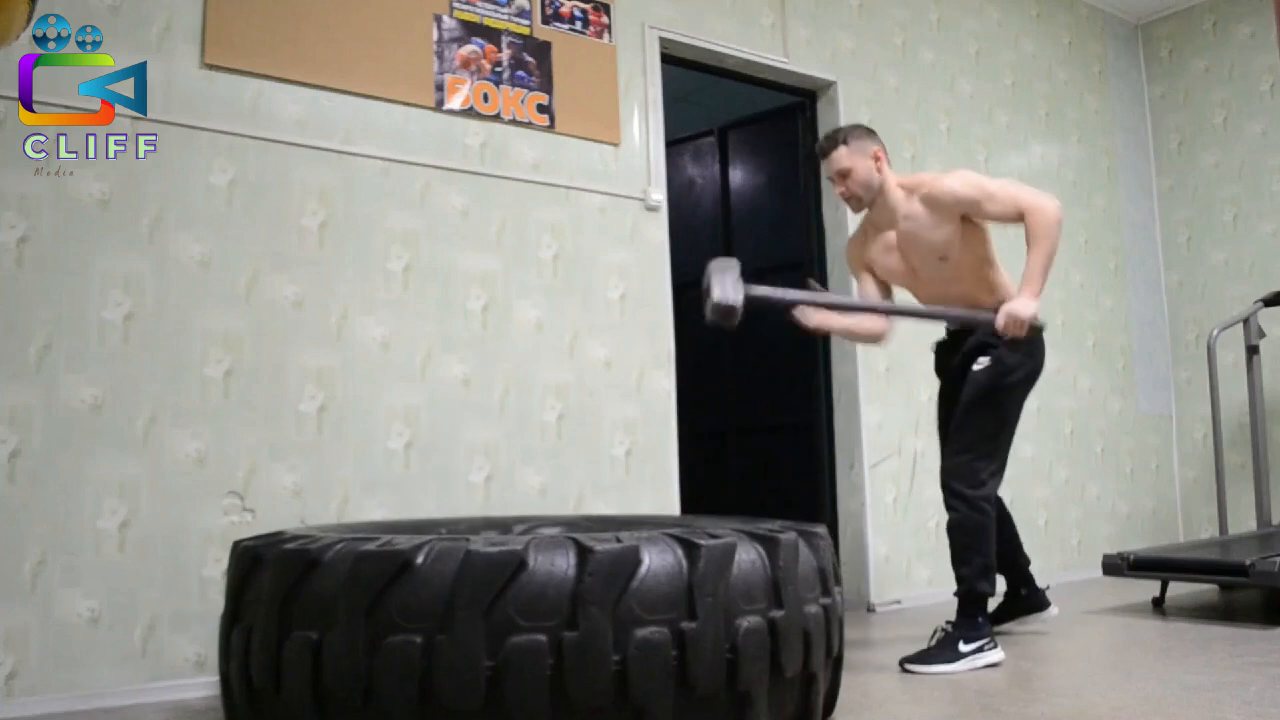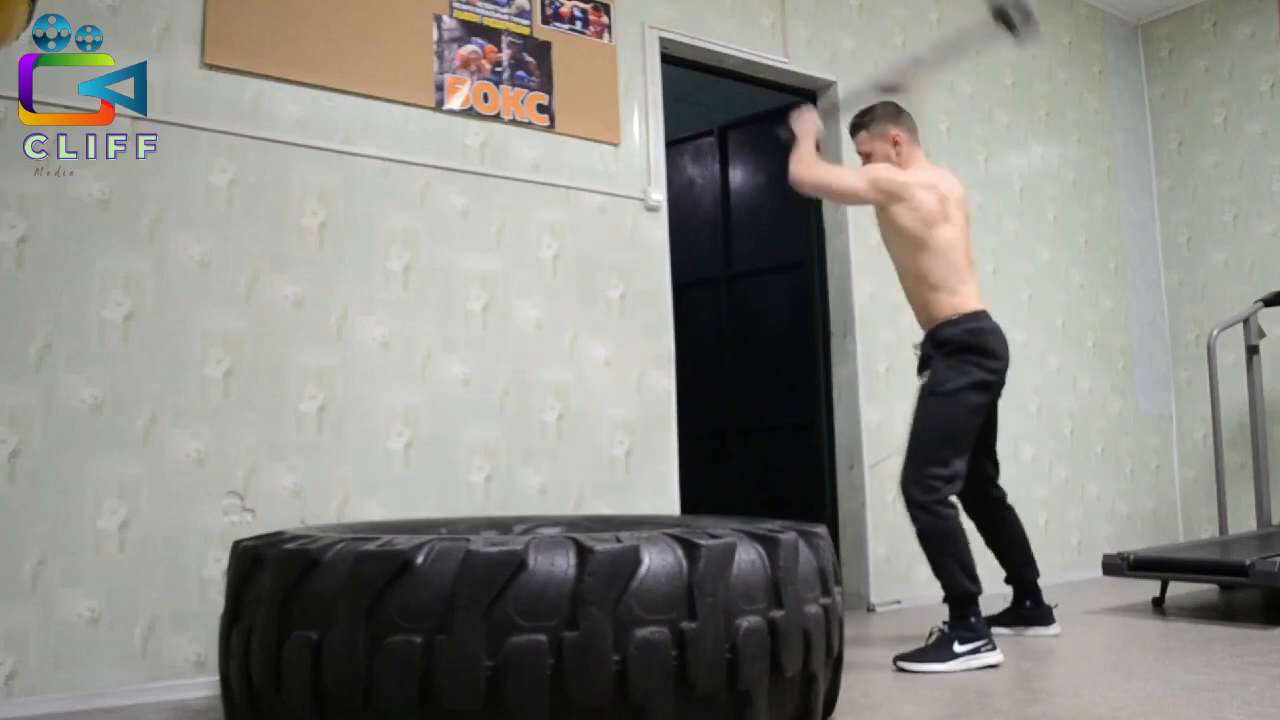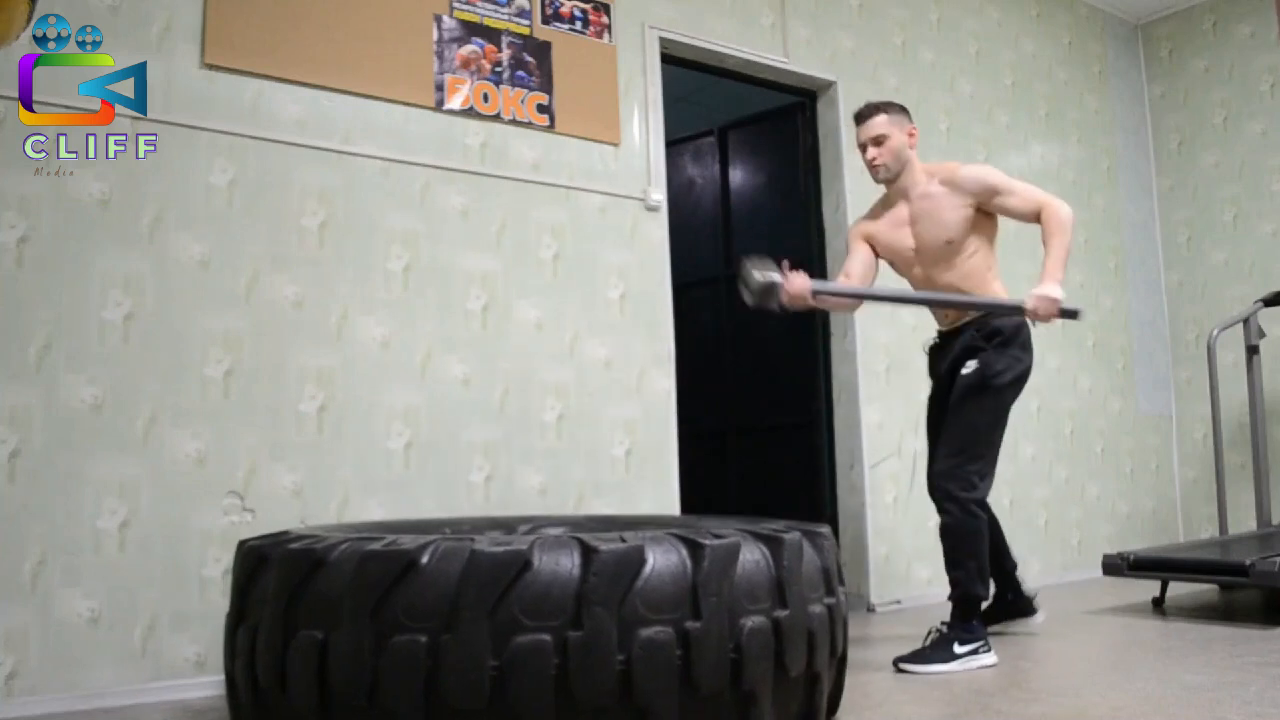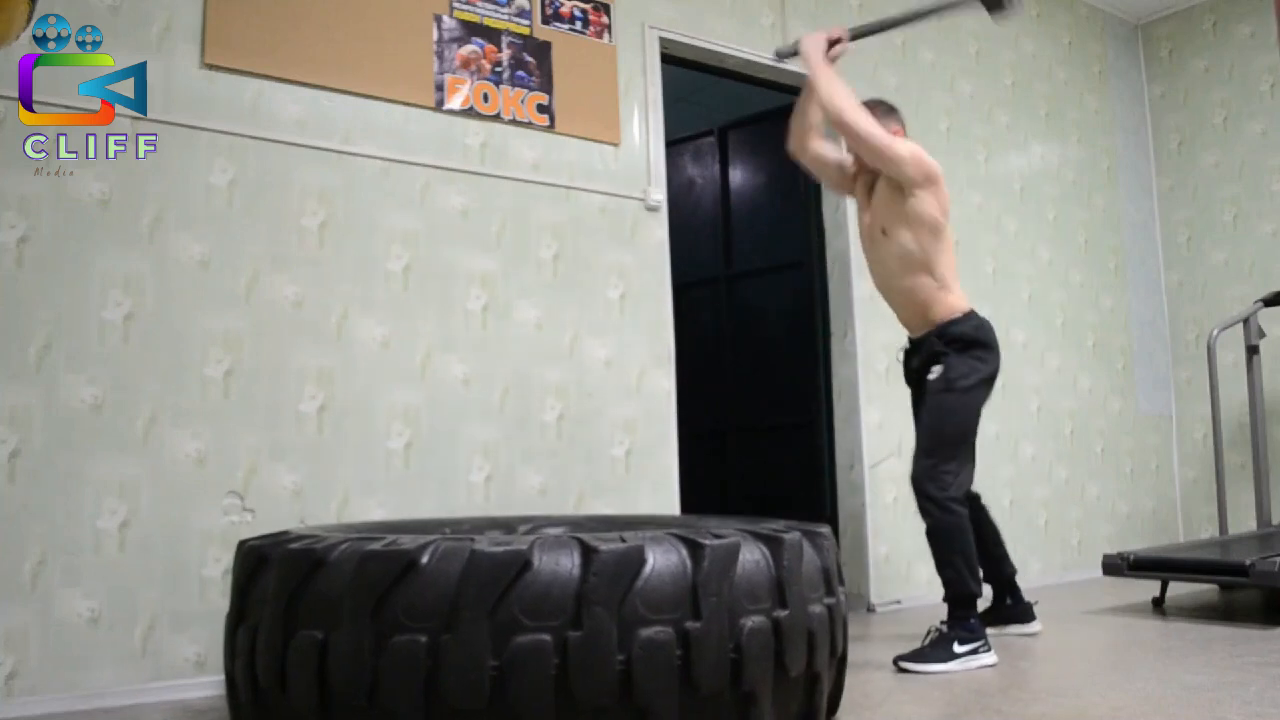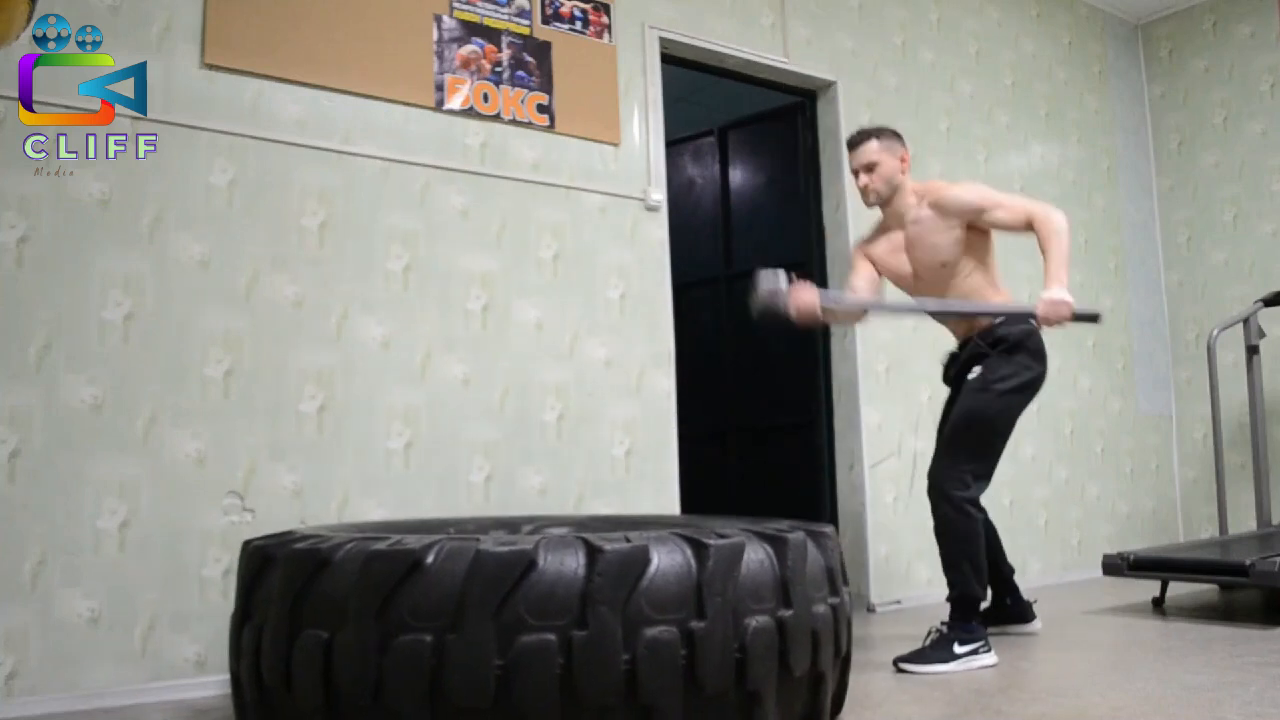
dt=1s
person 1, frame 1
left shoulder: (942, 192)
right shoulder: (862, 248)
left elbow: (1044, 208)
right elbow: (877, 325)
left wrist: (1028, 296)
right wrist: (828, 321)
left hip: (1007, 340)
right hip: (960, 348)
left knee: (966, 478)
right knee: (965, 479)
left ankle: (972, 632)
right ankle: (1024, 592)
person 1, frame 2
left shoulder: (896, 182)
right shoulder: (941, 182)
left elbow: (803, 176)
left wrist: (806, 134)
left hip: (960, 347)
right hip: (979, 342)
left knee: (925, 486)
right knee: (978, 485)
left ankle: (968, 632)
right ankle: (1031, 604)
person 1, frame 3
left shoulder: (962, 181)
right shoulder: (869, 228)
left elbow: (1056, 210)
right elbow: (849, 291)
left wrist: (1050, 282)
right wrist: (809, 294)
left hip: (996, 341)
right hip: (949, 349)
left knee: (956, 482)
right knee: (951, 484)
left ankle: (966, 633)
right ankle: (1010, 594)
person 1, frame 4
left shoulder: (913, 170)
right shoulder: (866, 184)
left elbow: (847, 115)
right elbow: (801, 144)
left wrist: (815, 58)
right wrist: (818, 74)
left hip: (959, 346)
right hip: (932, 352)
left knee: (937, 485)
right knee: (951, 487)
left ankle: (967, 633)
right ankle: (1010, 604)
person 1, frame 5
left shoulder: (950, 201)
right shoulder: (870, 250)
left elbow: (1048, 217)
right elbow: (855, 303)
left wrist: (1056, 286)
right wrist: (817, 306)
left hip: (1008, 349)
right hip: (970, 359)
left knee: (951, 483)
right knee: (952, 486)
left ankle: (967, 633)
right ankle: (1009, 603)
